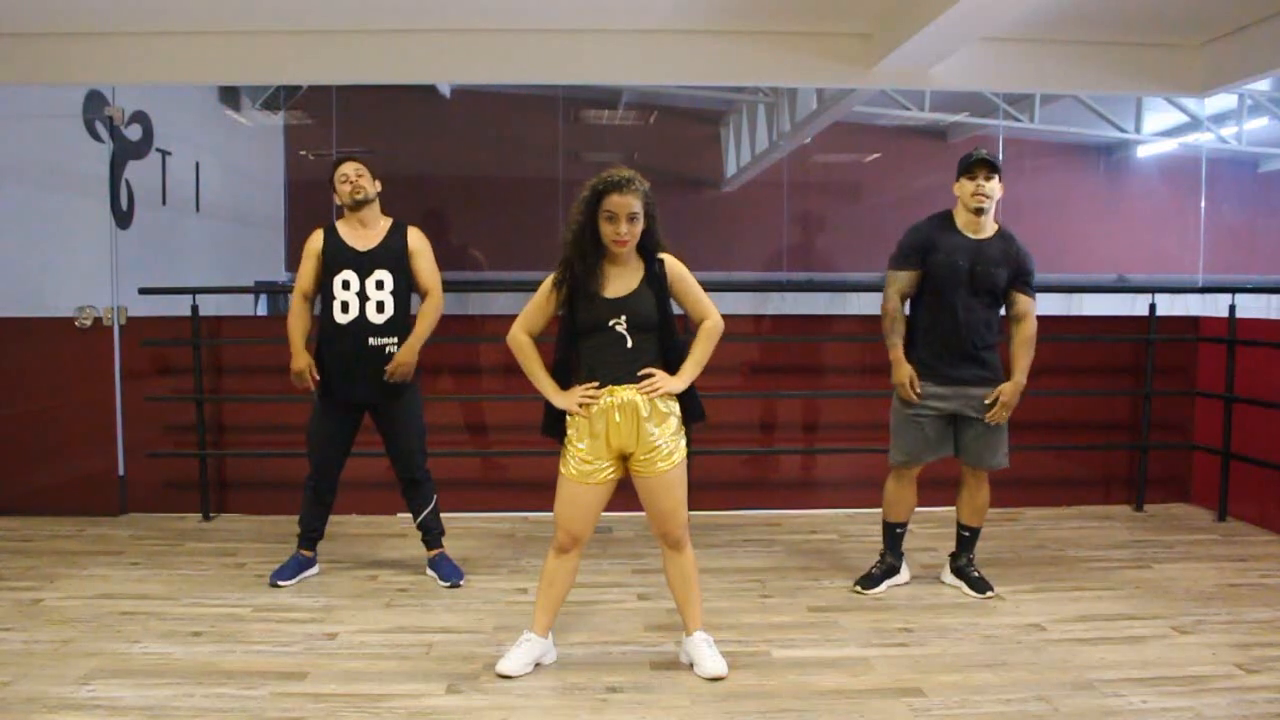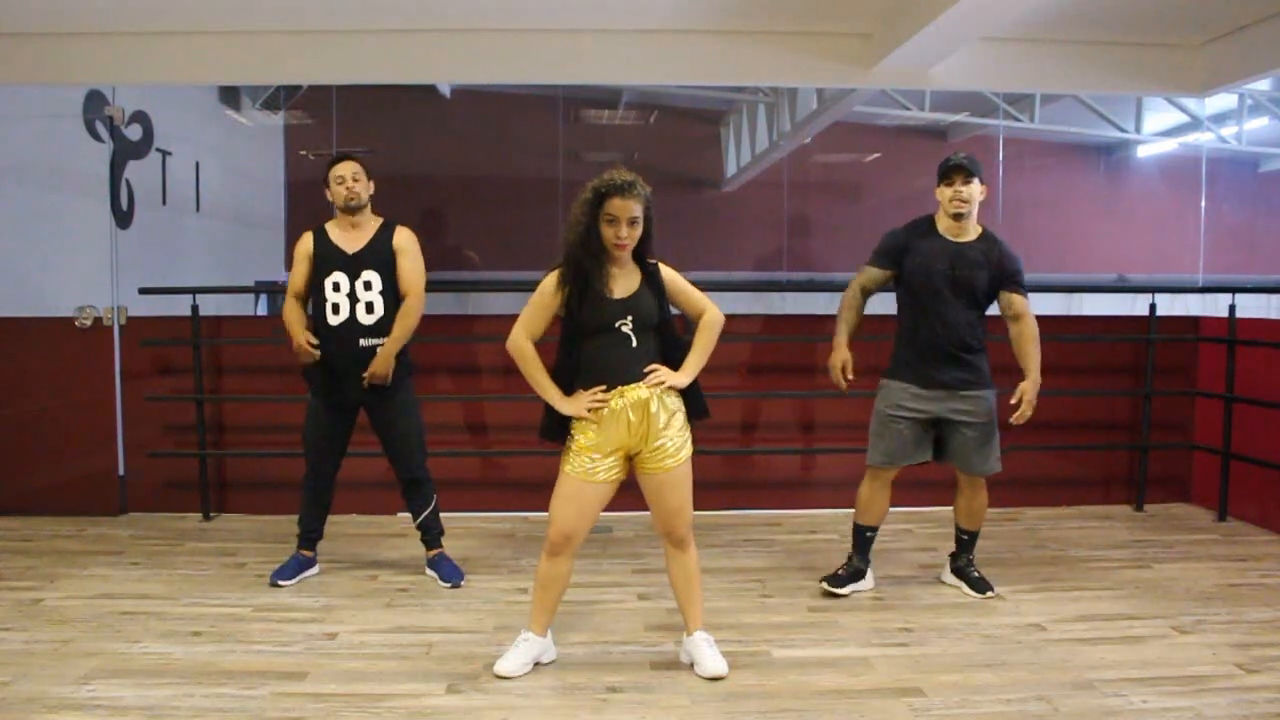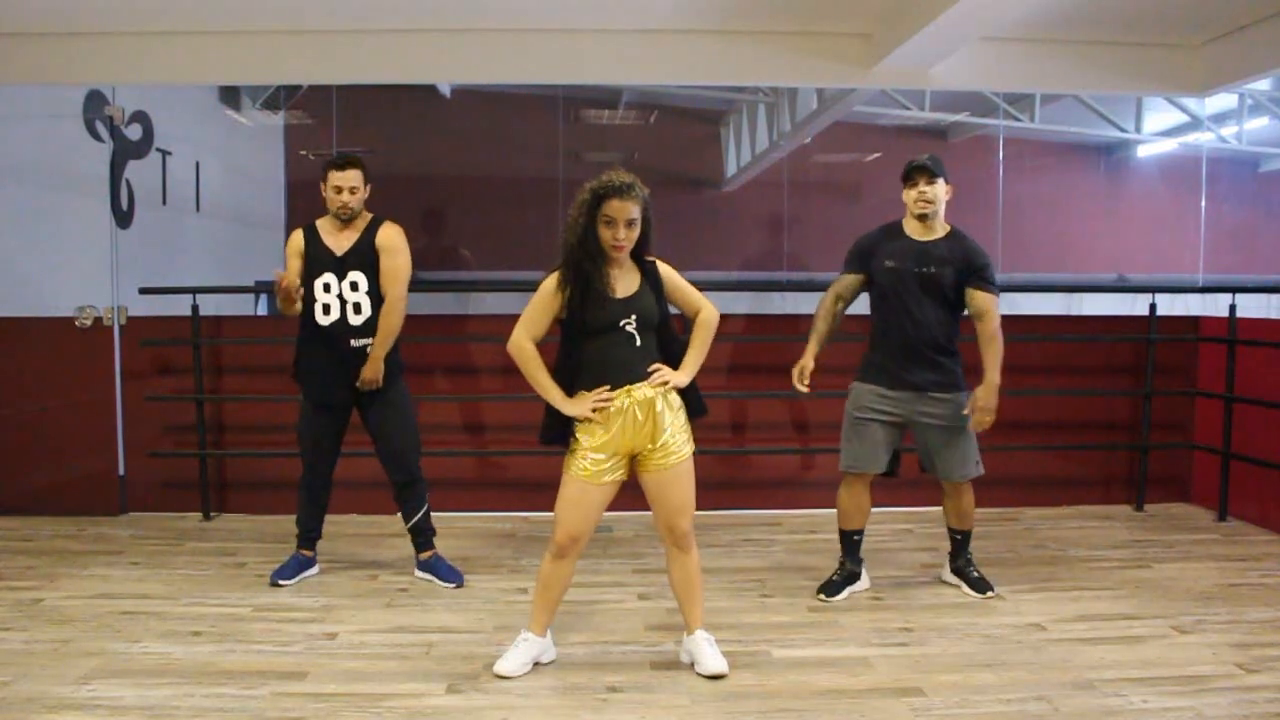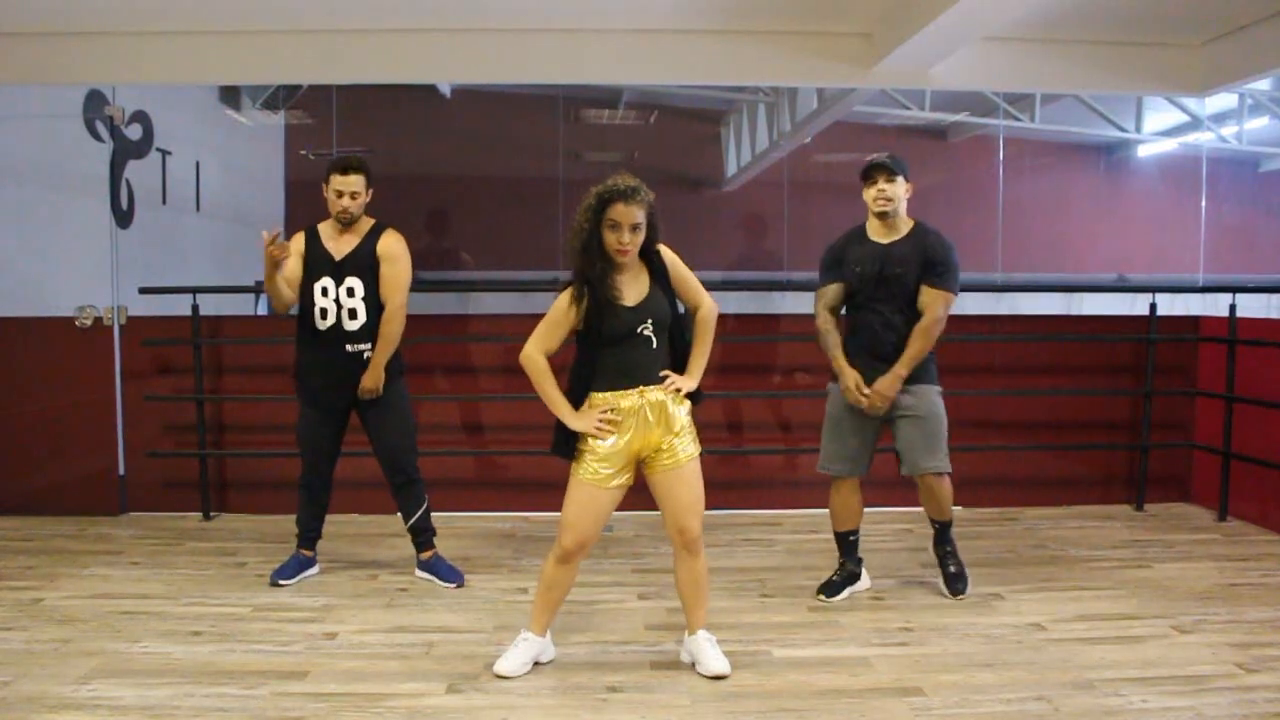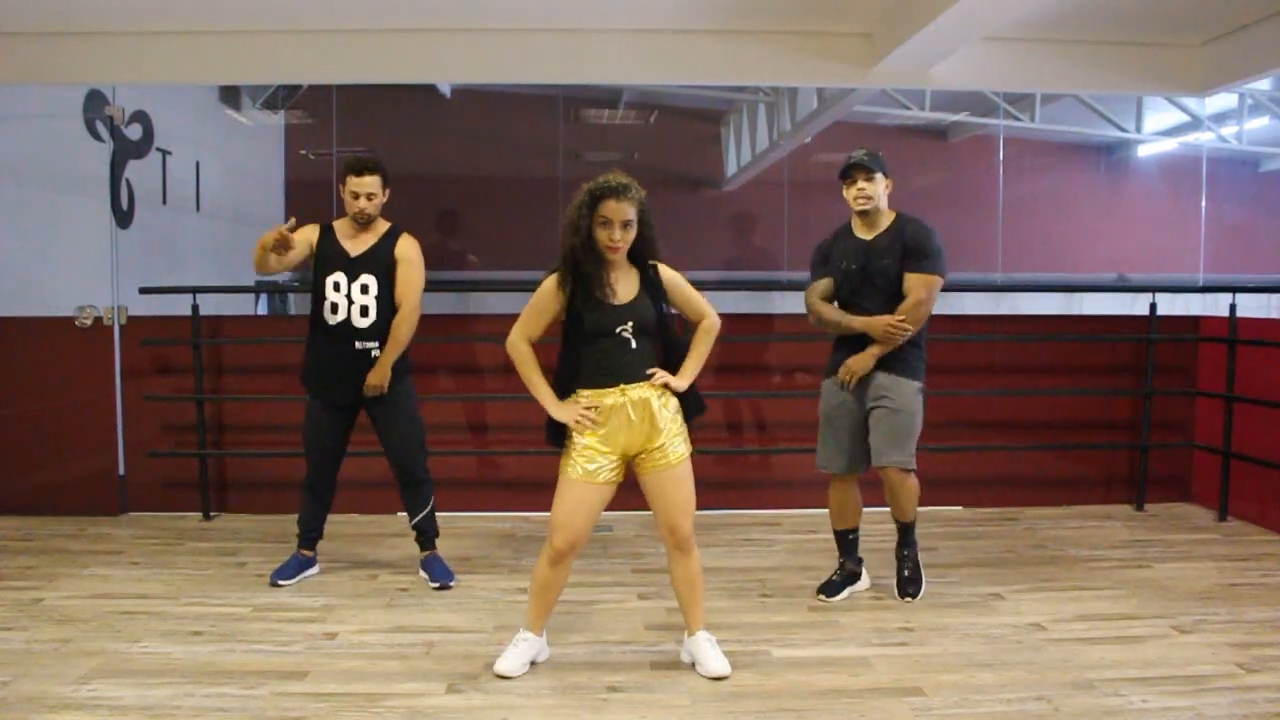
dt=0.2s
person 1, frame 1
left shoulder: (664, 269)
right shoulder: (571, 276)
left elbow: (711, 321)
right elbow: (520, 334)
left wrist: (682, 379)
right wrist: (554, 392)
left hip: (654, 417)
right hip: (590, 422)
left knee: (674, 534)
right knee: (568, 538)
left ankle: (696, 639)
right ankle: (537, 638)
person 1, frame 2
left shoulder: (656, 274)
right shoulder: (568, 278)
left elbow: (711, 316)
right elbow: (519, 339)
left wrist: (685, 374)
right wrist: (559, 400)
left hip: (660, 417)
right hip: (597, 424)
left knee: (678, 533)
right knee: (561, 536)
left ankle: (697, 638)
right ankle: (536, 638)
person 1, frame 3
left shoulder: (655, 272)
right shoulder: (567, 280)
left elbow: (706, 314)
right elbow: (520, 341)
left wrist: (685, 373)
right wrist: (563, 402)
left hip: (662, 416)
right hip: (601, 424)
left knee: (679, 533)
right knee: (566, 538)
left ankle: (697, 637)
right ankle: (535, 638)
person 1, frame 4
left shoulder: (664, 264)
right shoulder: (582, 292)
left elbow: (706, 309)
right elbow: (532, 354)
left wrist: (693, 376)
right wrist: (570, 415)
left hip: (670, 418)
right hip: (610, 426)
left knee: (690, 536)
right knee: (571, 543)
left ankle: (698, 637)
right ankle: (535, 637)
person 1, frame 5
left shoulder: (656, 275)
right shoulder: (565, 284)
left elbow: (709, 321)
right elbow: (517, 341)
left wrist: (684, 377)
right wrist: (553, 405)
left hip: (658, 417)
right hip: (597, 424)
left knee: (681, 535)
right knee: (563, 542)
left ankle: (698, 638)
right ankle: (531, 636)
person 2, frame 1
left shoulder: (1013, 253)
right shoulder: (924, 235)
left elbow: (1024, 320)
right elbow: (893, 298)
left wrist: (1017, 381)
right wrist: (897, 360)
left hip: (984, 383)
right hip: (924, 378)
left knee: (977, 472)
right knee: (905, 468)
left ankle: (962, 562)
right ankle: (891, 561)
person 2, frame 2
left shoulder: (999, 256)
right shoulder: (905, 240)
left elbow: (1020, 318)
right elbow: (860, 288)
left wrist: (1032, 377)
right wrist: (840, 342)
left hip: (971, 385)
right hip: (905, 382)
left knee: (973, 477)
right knee: (880, 469)
left ankle: (961, 563)
right ankle: (859, 564)
person 2, frame 3
left shoulder: (968, 254)
right shoulder: (874, 244)
left elbow: (986, 318)
right elbow: (837, 297)
left wrist: (991, 382)
right wrist: (811, 351)
left hip: (942, 387)
right hip: (876, 384)
left knee: (957, 479)
right knee: (855, 474)
left ankle: (960, 562)
right ankle: (851, 567)
person 2, frame 4
left shoulder: (934, 247)
right shoulder: (843, 249)
left elbow: (933, 317)
right elbow: (825, 312)
left wrist: (896, 376)
right wrist: (842, 370)
left hip: (913, 380)
right hip: (855, 379)
left knee: (931, 473)
right knee: (842, 475)
left ankle: (945, 548)
right ankle: (850, 567)
person 2, frame 5
left shoulder: (917, 236)
right shoulder: (831, 247)
left elbow: (920, 302)
right elbow: (816, 304)
left wrist: (871, 353)
right wrist: (868, 324)
left hip: (898, 371)
right hip: (844, 370)
left knee: (893, 466)
right knee: (840, 473)
left ankle: (907, 549)
right ankle: (850, 565)
person 3, frame 1
left shoulder: (409, 237)
right shoulder: (320, 240)
left elbow: (433, 295)
right elbow: (302, 298)
left wrist: (412, 346)
right wrist: (299, 351)
left hip: (392, 374)
right hip: (336, 376)
left knee: (413, 467)
right knee: (322, 468)
left ankle: (436, 552)
right ankle: (306, 553)
person 3, frame 2
left shoulder: (399, 237)
right shoulder: (311, 241)
left elbow: (414, 298)
right elbow: (294, 298)
left wrist: (389, 351)
right wrist: (298, 335)
left hip: (388, 374)
right hip: (329, 376)
left knee: (413, 467)
right knee: (318, 468)
left ankle: (435, 553)
right ankle: (305, 553)
person 3, frame 3
left shoulder: (387, 234)
right shoulder: (301, 239)
left elbow: (396, 301)
right elbow: (292, 306)
left wrist: (377, 358)
right wrist: (287, 297)
left hip: (378, 371)
right hip: (321, 374)
left knee: (405, 466)
right knee: (315, 468)
left ankle: (426, 554)
right ankle: (305, 553)
person 3, frame 4
left shoulder: (388, 242)
right shoulder: (303, 242)
left elbow: (396, 309)
right elbow: (282, 305)
left wrist: (377, 368)
right wrist: (271, 269)
left hip: (378, 373)
right hip: (319, 376)
left knee: (403, 466)
right knee: (314, 469)
left ankle: (427, 554)
right ankle: (305, 553)
person 3, frame 5
left shoulder: (403, 245)
right shoulder: (317, 235)
left elbow: (409, 311)
right elbow: (266, 264)
left wrist: (385, 366)
right wrist: (270, 243)
left hip: (386, 371)
right hip: (328, 374)
left knee: (412, 463)
right knee: (319, 468)
left ankle: (428, 553)
right ankle: (306, 552)
